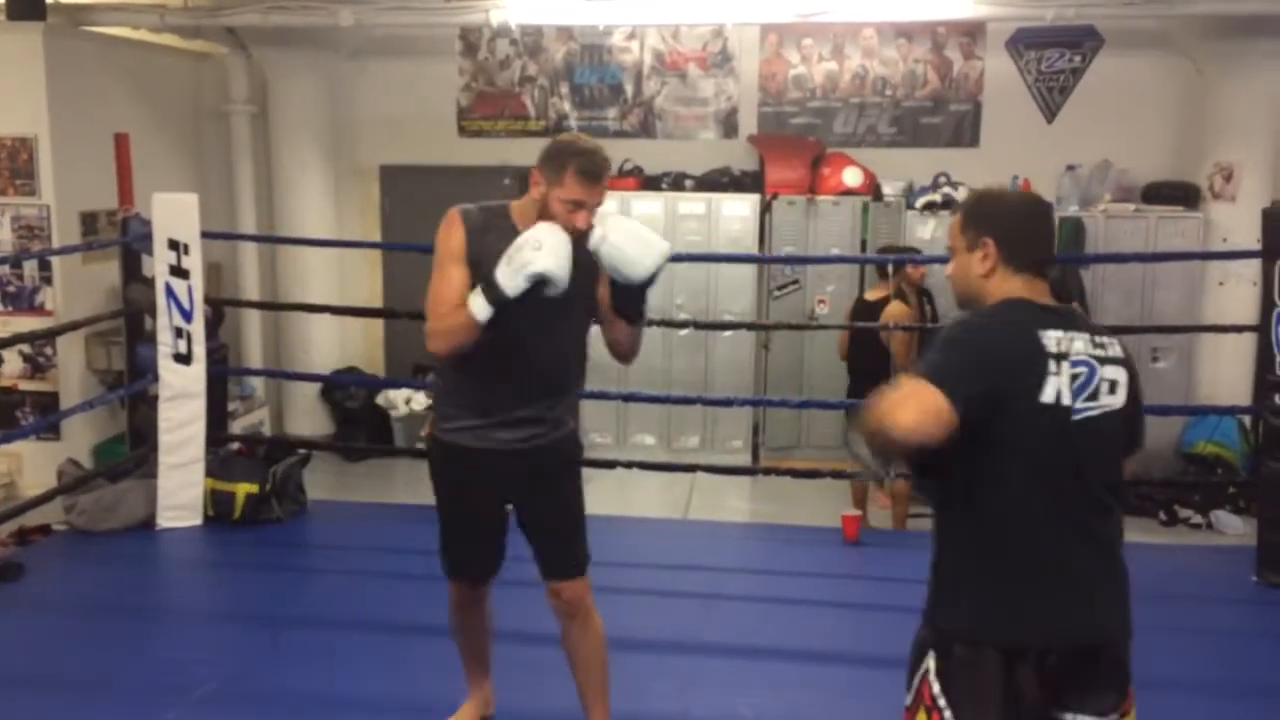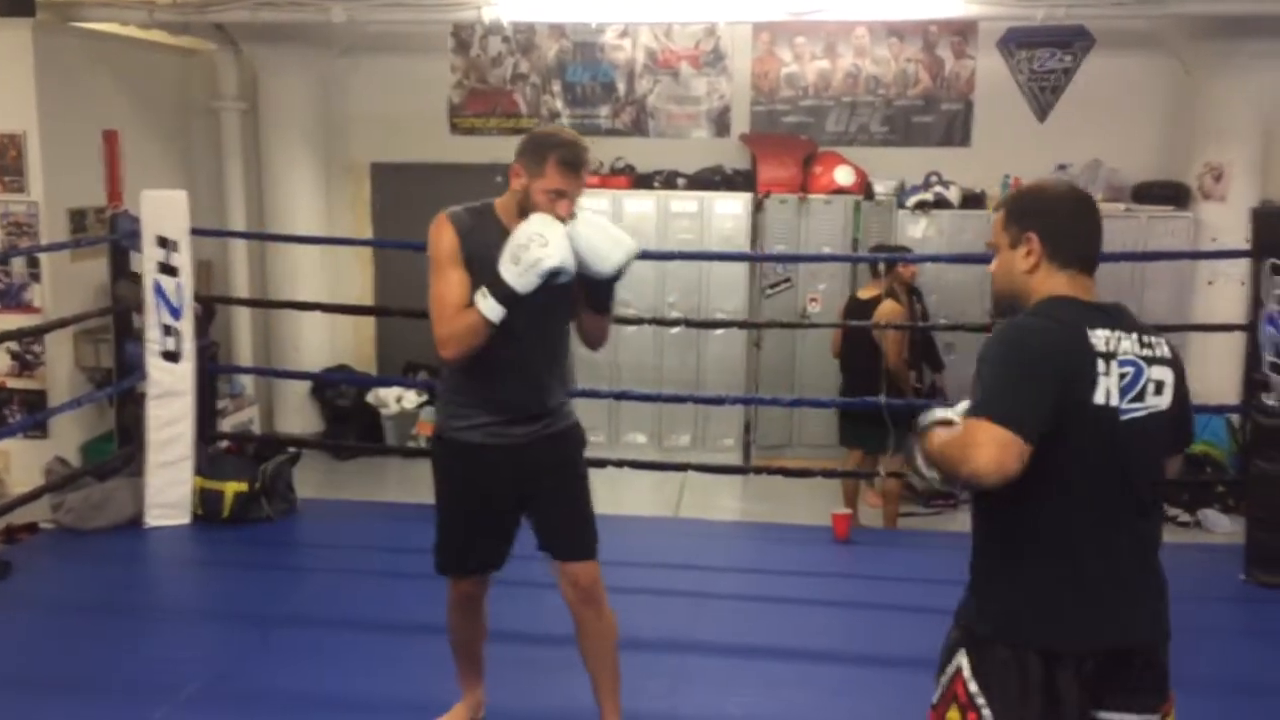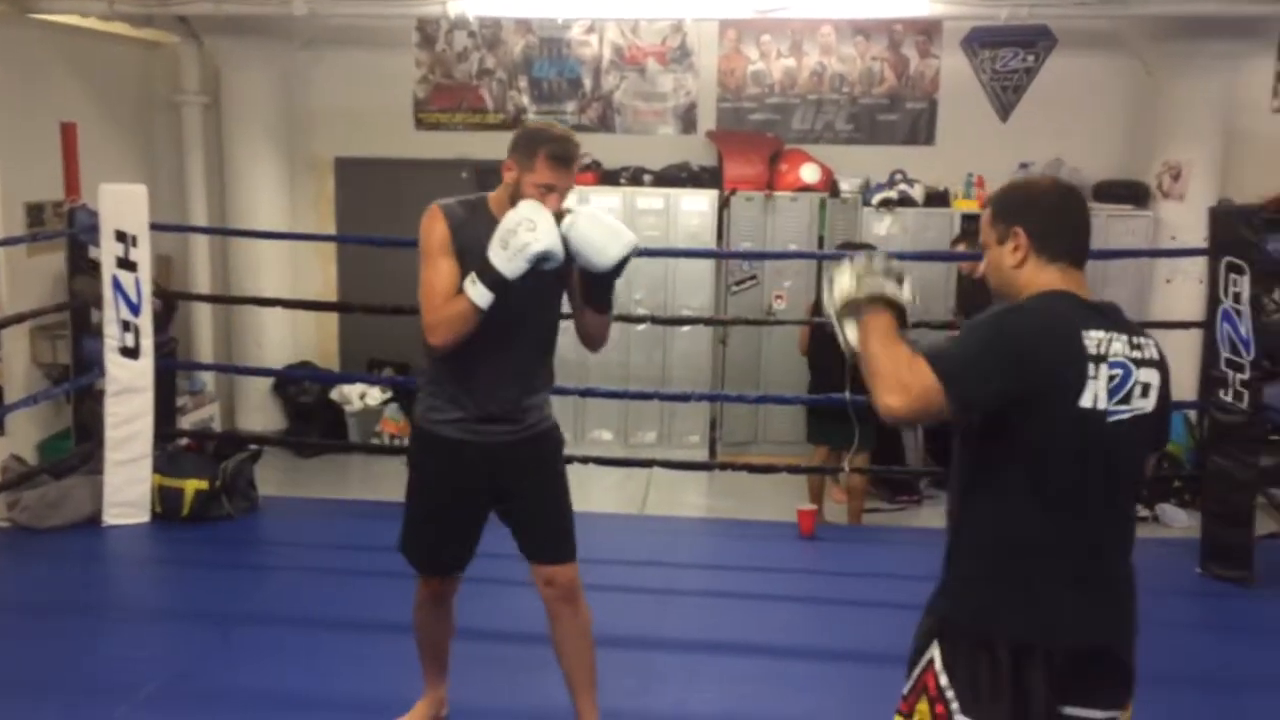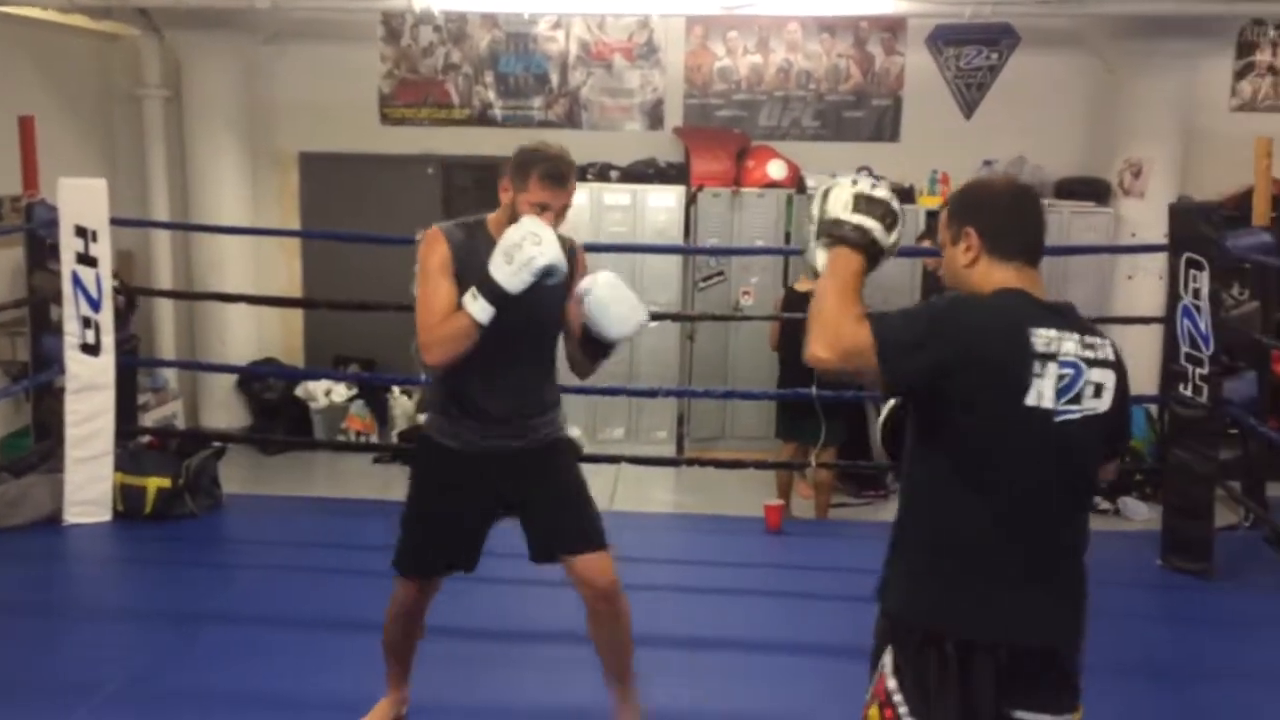
dt=0.2s
person 1, frame 1
left shoulder: (597, 248)
right shoulder: (466, 228)
left elbow: (624, 350)
right elbow: (439, 340)
left wrist: (633, 291)
right wrist: (500, 288)
left hip: (546, 445)
right hip: (464, 442)
left knee: (571, 595)
right knee: (467, 588)
person 1, frame 2
left shoulder: (571, 237)
right shoulder: (455, 230)
left elbow: (594, 338)
right elbow: (450, 343)
left wrist: (601, 283)
right wrist: (508, 285)
left hip: (549, 435)
right hip: (470, 440)
left knee: (584, 583)
right knee: (465, 586)
person 1, frame 3
left shoulder: (564, 232)
right shoulder: (447, 221)
left elbow: (593, 338)
right elbow: (438, 332)
left wrist: (601, 277)
right wrist: (497, 270)
left hip: (527, 434)
right hip: (448, 434)
left knee: (561, 583)
right knee: (435, 583)
person 1, frame 4
left shoulder: (565, 256)
right shoulder: (446, 244)
left elbow: (579, 365)
right elbow: (435, 350)
left wrist: (601, 337)
right wrist: (496, 286)
left hip: (536, 443)
right hip: (455, 446)
left knee: (600, 581)
right knee: (410, 593)
person 2, frame 1
left shoulder: (985, 341)
right shoulder: (1111, 351)
left elbow: (910, 421)
left wrist: (875, 424)
left hip: (991, 624)
right hip: (1095, 613)
person 2, frame 2
left shoulder: (1030, 339)
right shoulder: (1155, 350)
left elbow: (987, 459)
left wrist: (934, 438)
left hip: (1023, 623)
right hip: (1131, 617)
person 2, frame 3
left shoulder: (1018, 333)
right shoulder: (1143, 349)
left elbow: (898, 394)
left wrist: (873, 308)
left hip: (996, 618)
right hip: (1099, 615)
person 2, frame 4
left shoulder: (965, 326)
right shoulder: (1100, 351)
left elbow: (828, 348)
left wrist: (845, 246)
left hip: (948, 614)
right hip: (1049, 612)
person 3, frame 1
left shoulder: (857, 304)
right shoulder: (900, 309)
left elbow: (844, 352)
right elbow: (902, 363)
left hip: (859, 393)
left knee: (863, 458)
right knee: (900, 464)
left ankle: (860, 518)
right ankle: (899, 528)
person 3, frame 2
left shoulder: (850, 303)
right shoulder: (893, 308)
left elbow: (836, 350)
right elbow: (894, 361)
right wrist: (909, 389)
left hip: (852, 392)
right hip: (883, 395)
left knee: (855, 455)
right knee: (893, 461)
left ankle: (851, 519)
right ankle: (889, 527)
person 3, frame 3
left shoulder: (817, 301)
left elbow: (804, 347)
left hip: (821, 388)
right hip: (850, 390)
left knee: (820, 452)
right knee: (858, 457)
left ankle: (816, 513)
right ankle: (854, 522)
person 3, frame 4
left shoulder: (786, 296)
left elbow: (775, 343)
left hip: (790, 382)
right hip: (819, 385)
left knee: (789, 445)
right knee: (826, 452)
left ankle: (783, 509)
right ankle: (821, 518)
